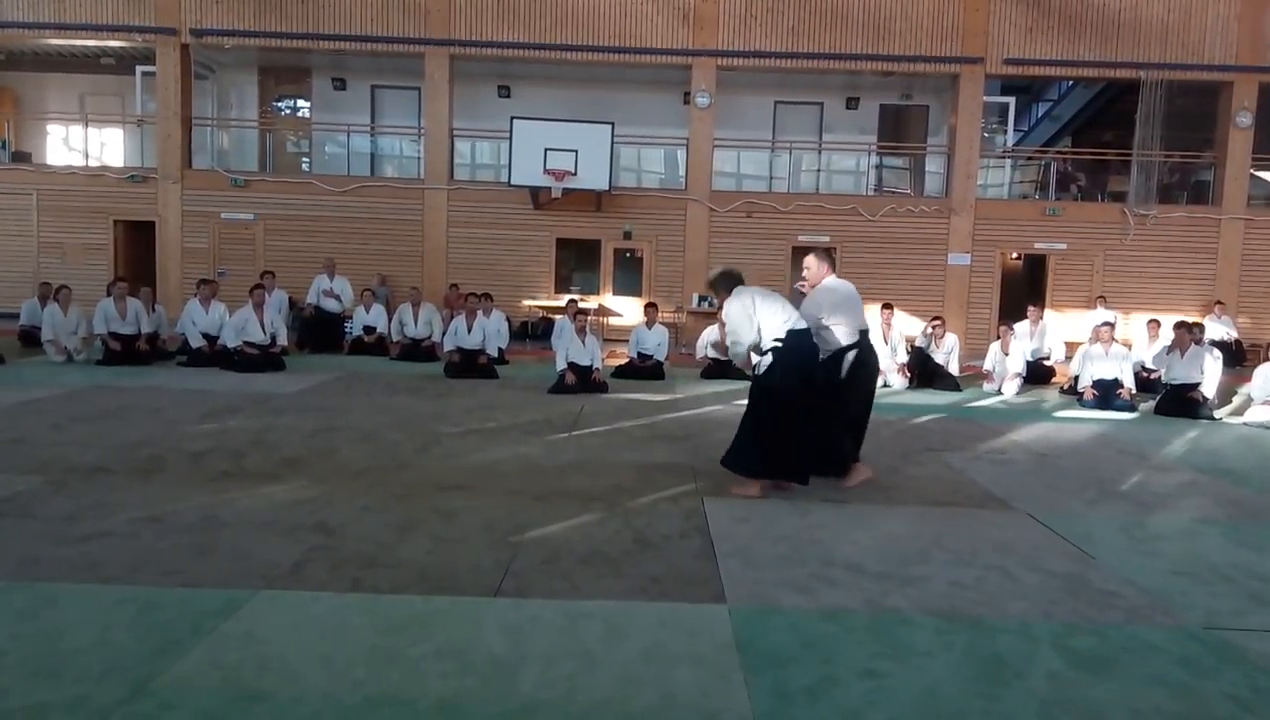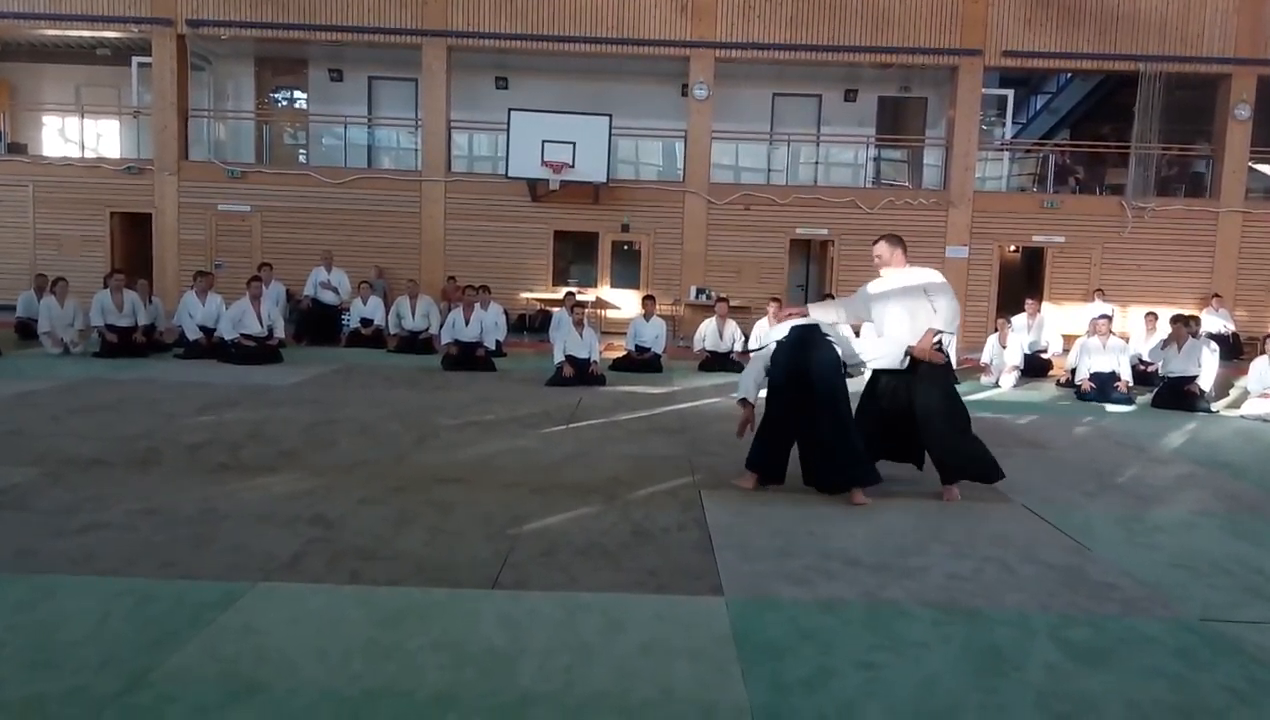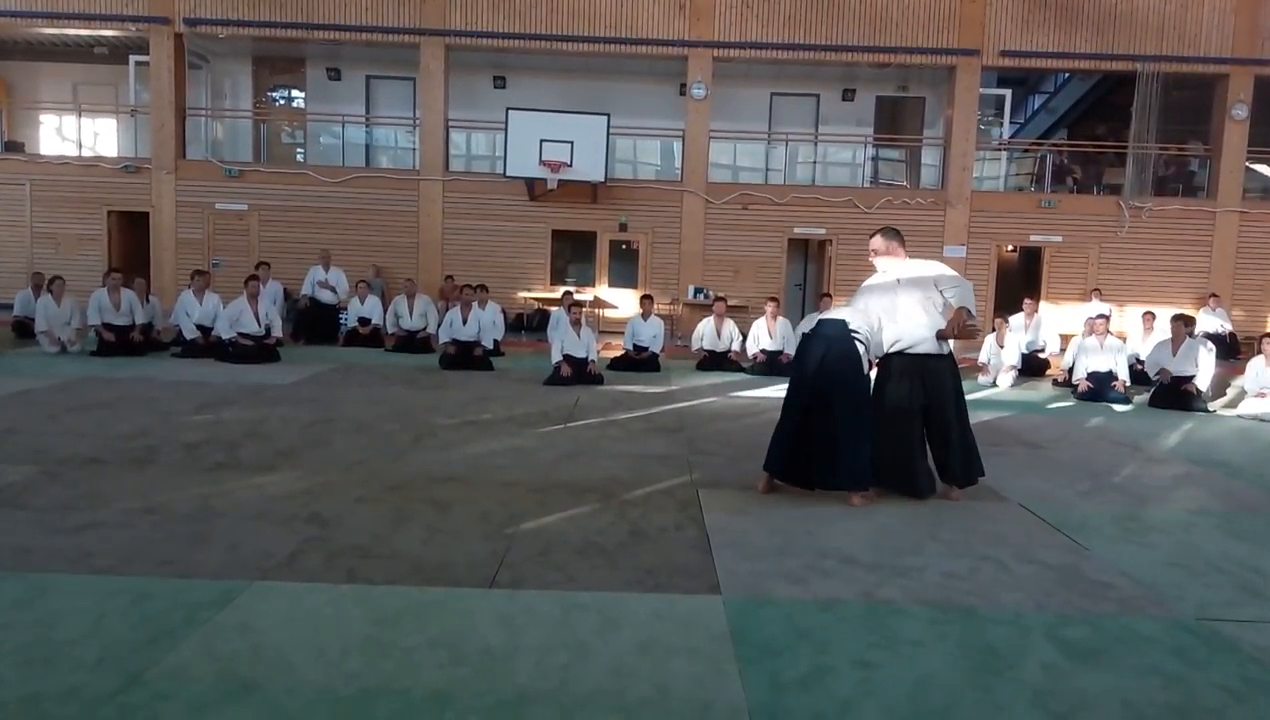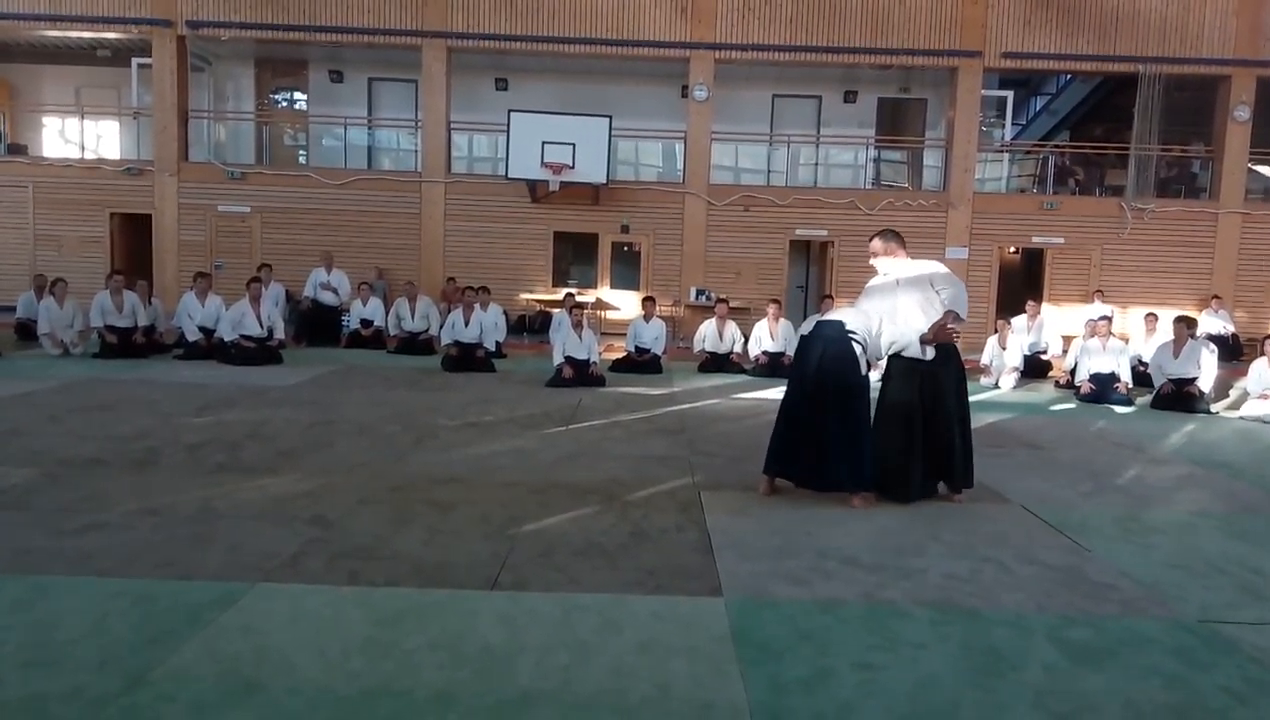
dt=0.4s
person 1, frame 1
left shoulder: (820, 296)
right shoulder: (845, 289)
left hip: (848, 361)
right hip: (860, 356)
left knee: (829, 418)
right knee: (843, 416)
left ankle: (855, 468)
person 1, frame 2
left shoulder: (928, 278)
right shoulder: (874, 289)
left elbow: (948, 308)
right elbow: (844, 309)
left wrist: (928, 339)
right wrist: (806, 311)
left hip: (928, 365)
right hip: (889, 369)
left knee: (941, 424)
right knee: (870, 423)
left ankle: (950, 481)
person 1, frame 3
left shoulder: (931, 270)
right shoulder: (871, 287)
left elbow: (962, 289)
left wrist: (960, 313)
left hip: (936, 359)
right hip: (897, 363)
left knee: (945, 418)
right knee: (892, 422)
left ankle: (953, 479)
right ankle: (892, 480)
person 1, frame 4
left shoulder: (930, 270)
right shoulder: (875, 286)
left elbow: (955, 292)
left wrist: (947, 319)
left hip: (942, 358)
right hip: (903, 362)
left knee: (947, 421)
right knee: (895, 424)
left ankle: (953, 482)
right ankle: (895, 483)
person 2, frame 1
left shoulder: (735, 302)
right shoulder: (759, 295)
left elbow: (741, 343)
left wrist: (743, 360)
left hip: (783, 355)
right hip: (805, 350)
left knee: (763, 415)
right knee: (797, 414)
left ankle: (756, 481)
right ankle: (785, 474)
person 2, frame 2
left shoulder: (775, 334)
right shoulder: (828, 330)
left elbow: (753, 372)
left wrist: (747, 405)
left hip: (788, 354)
right hip: (825, 354)
left knee: (777, 417)
right knee: (838, 423)
left ankle: (756, 476)
right ankle: (855, 489)
person 2, frame 3
left shoulder: (826, 317)
right shoulder: (872, 321)
left hip: (814, 345)
right hip: (847, 349)
left knee: (795, 415)
right knee: (854, 420)
left ankle: (769, 479)
right ankle: (856, 490)
person 2, frame 4
right shoulder: (875, 322)
left hip: (811, 345)
right hip: (846, 349)
left knee: (794, 415)
right knee: (852, 423)
left ankle: (769, 480)
right ankle: (857, 491)
